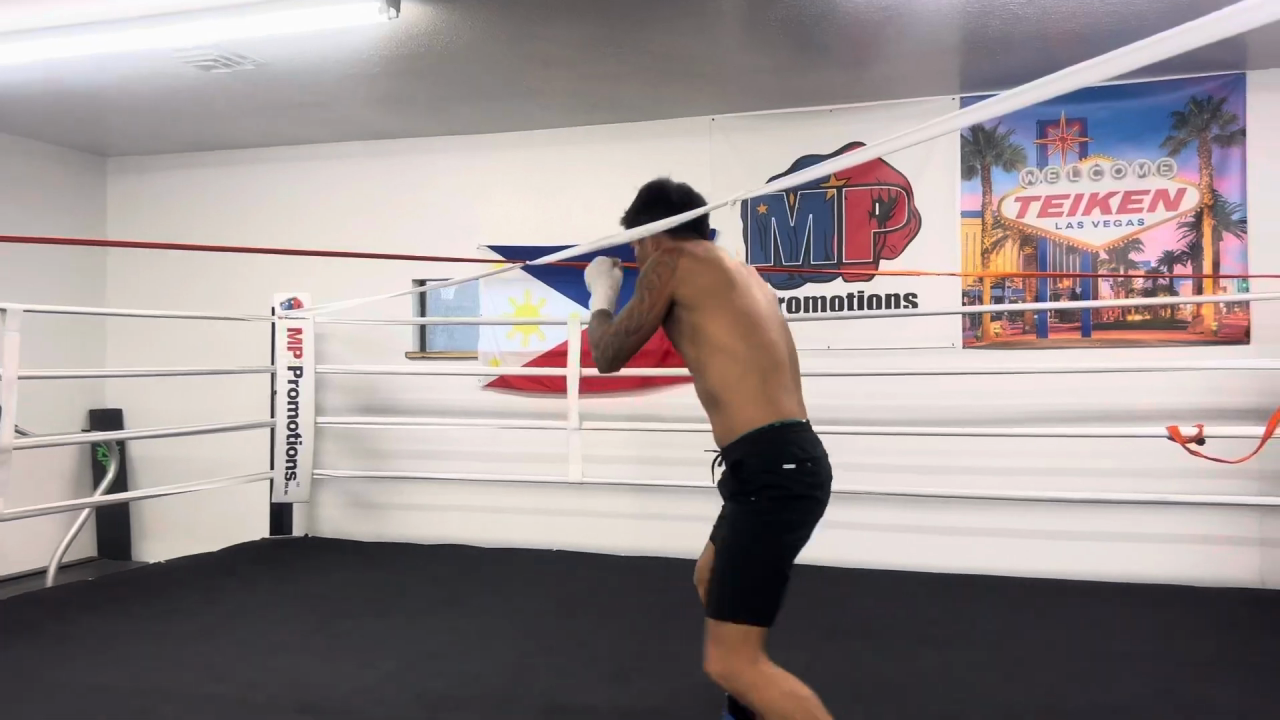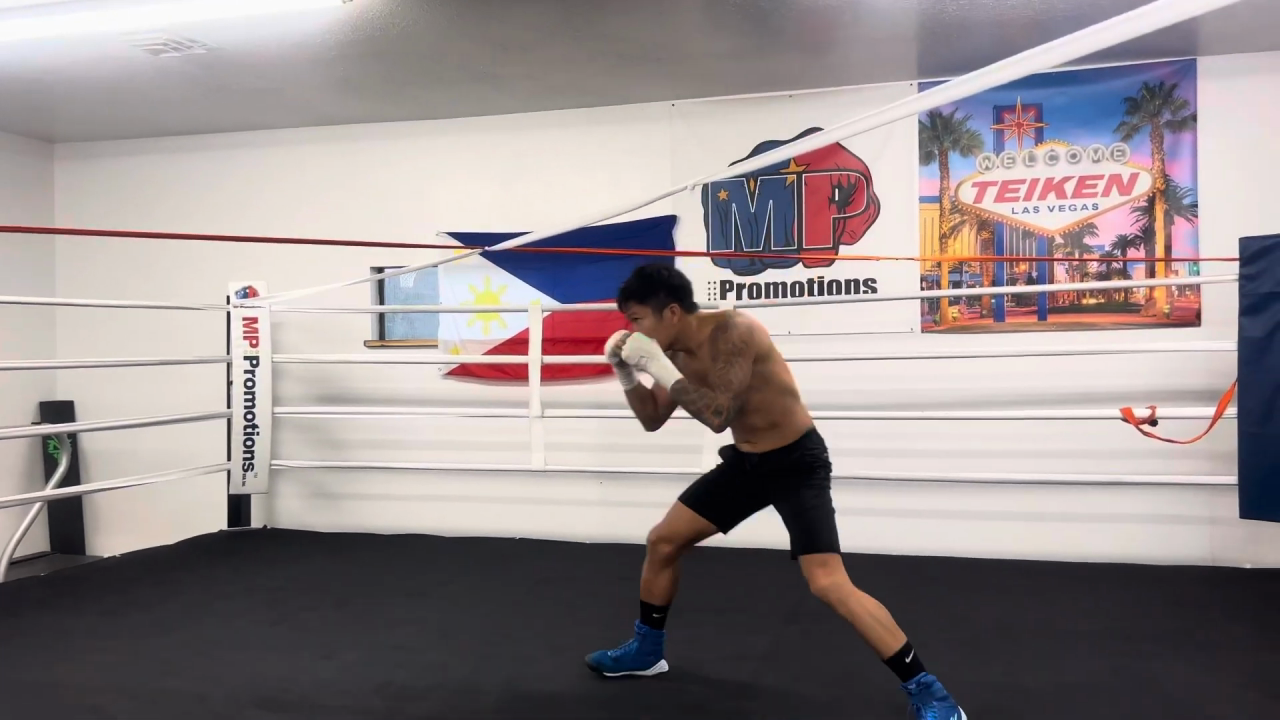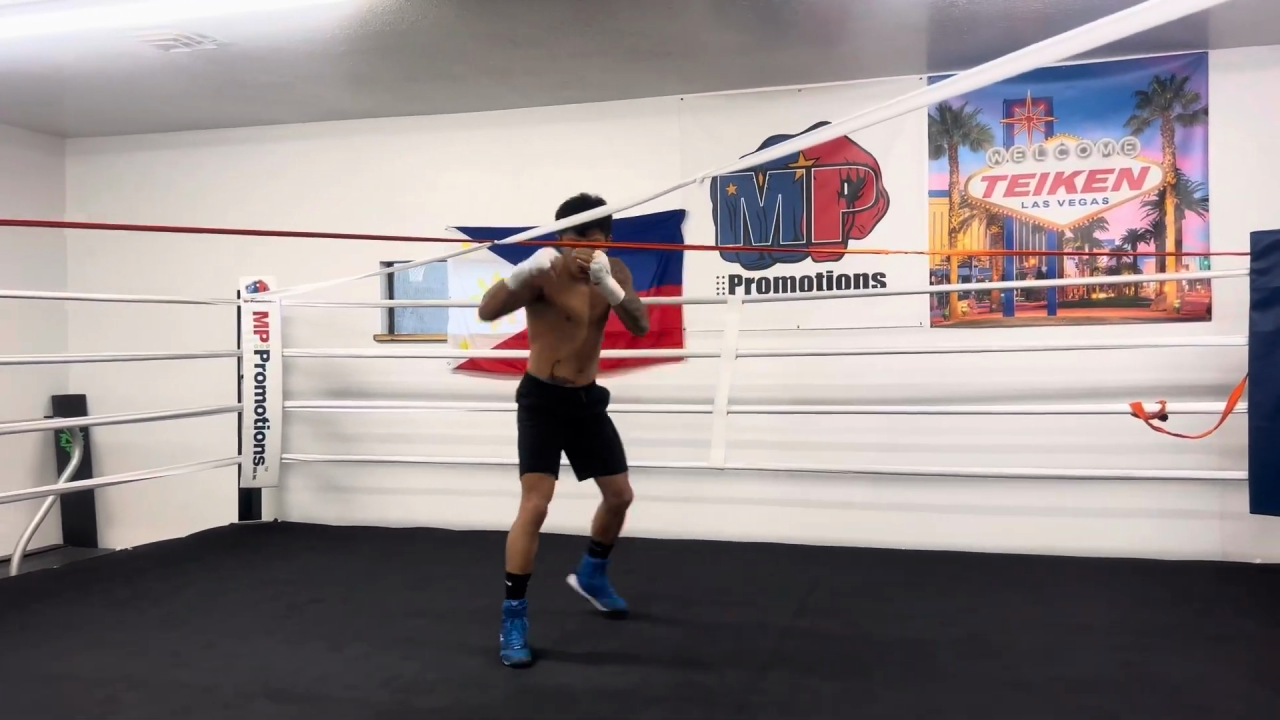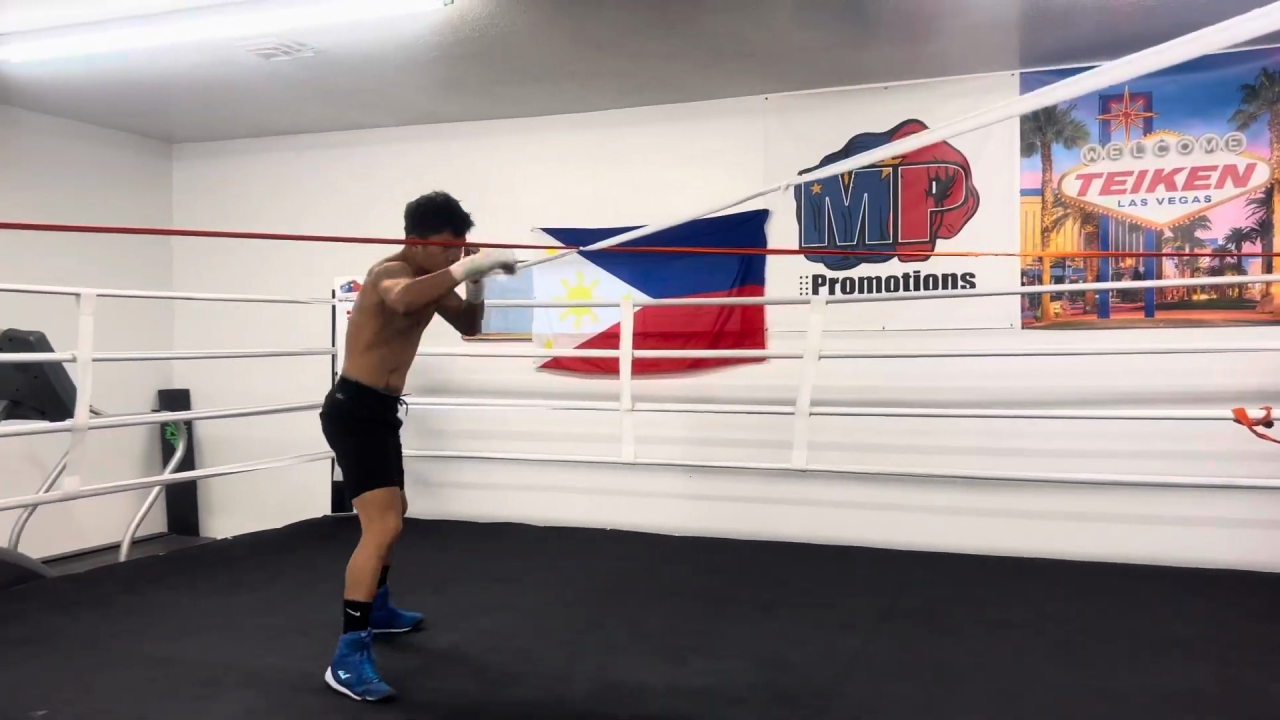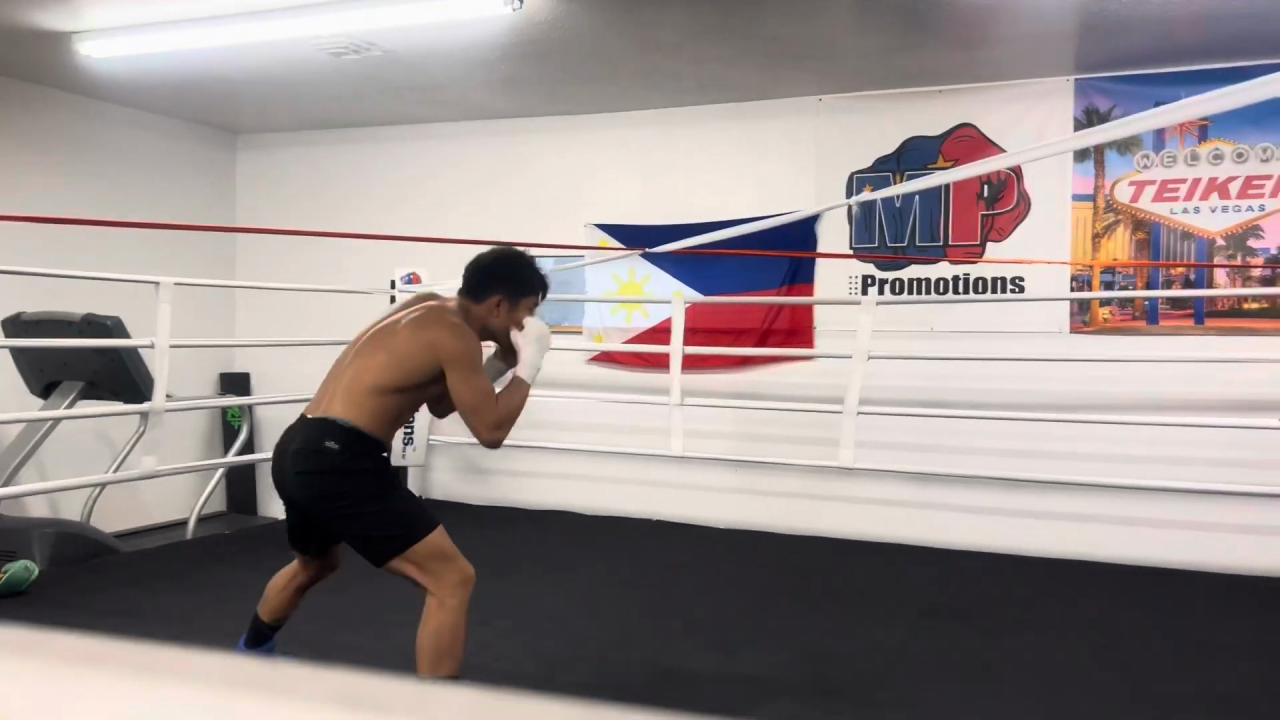
dt=1s
person 1, frame 1
left shoulder: (676, 259)
right shoulder: (740, 270)
left elbow: (608, 355)
left wrist: (601, 296)
left hip: (772, 471)
right hip: (782, 462)
left knee: (731, 661)
right knee: (712, 583)
person 1, frame 2
left shoulder: (733, 332)
right shoulder: (674, 352)
left elbow: (718, 414)
right elbow: (652, 419)
left wrist: (658, 369)
right wrist: (624, 373)
left hip: (799, 463)
right hip: (746, 462)
left knee: (829, 585)
right knee: (662, 544)
right ankle: (646, 649)
person 1, frame 3
left shoulder: (614, 270)
right shoulder: (543, 275)
left elbow: (640, 325)
right elbow: (488, 312)
left wrist: (607, 284)
right wrist: (524, 271)
left hip: (586, 399)
right hip: (541, 399)
left knee: (619, 496)
right knee: (535, 509)
left ankle: (592, 575)
right ankle: (513, 615)
person 1, frame 4
left shoulder: (428, 276)
right shoulder: (387, 273)
left elbow: (468, 325)
right elbow: (402, 297)
left wrist: (473, 268)
right wrist: (468, 268)
left hip: (377, 410)
right hip: (354, 409)
left knee: (390, 516)
right knee: (380, 527)
left ankle: (374, 604)
right ankle: (348, 659)
person 1, frame 5
left shoulder: (429, 312)
right shoulder: (454, 336)
left elbow: (440, 405)
right elbow: (489, 431)
left wrist: (503, 363)
right wrist: (529, 365)
left hip: (295, 452)
right hip: (336, 459)
left knee: (313, 562)
right knee: (452, 582)
left ankle: (247, 658)
